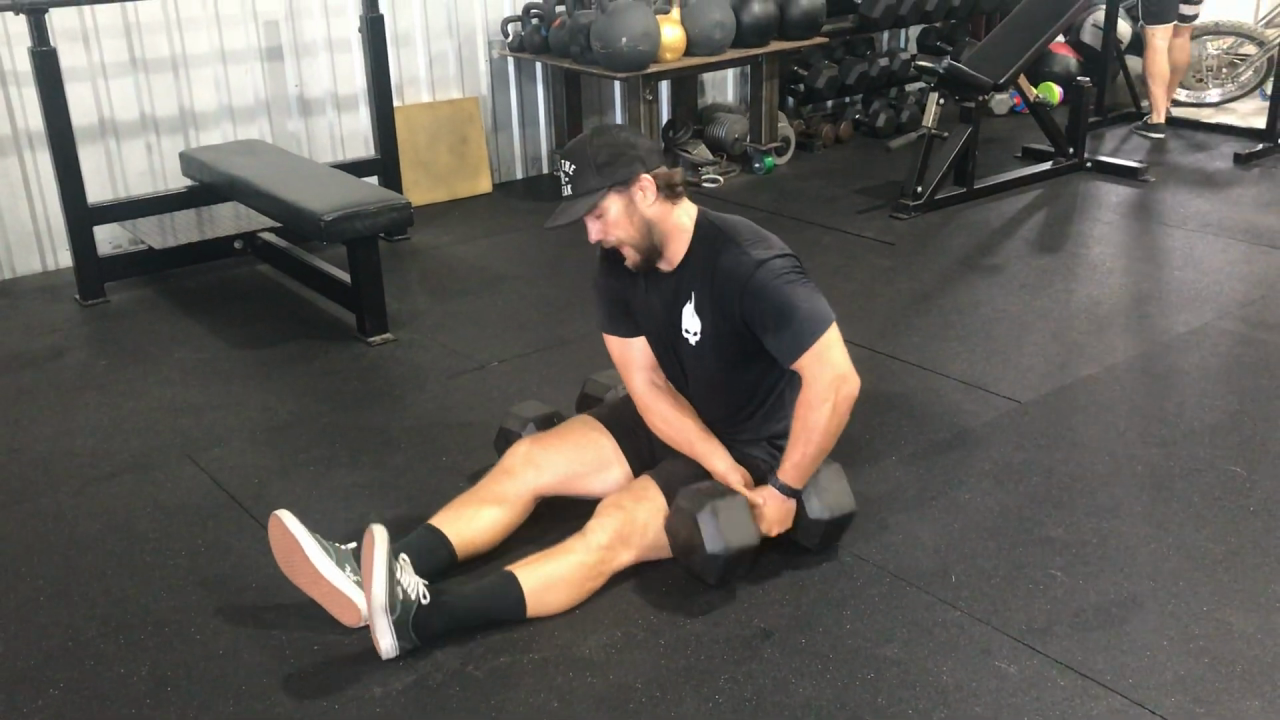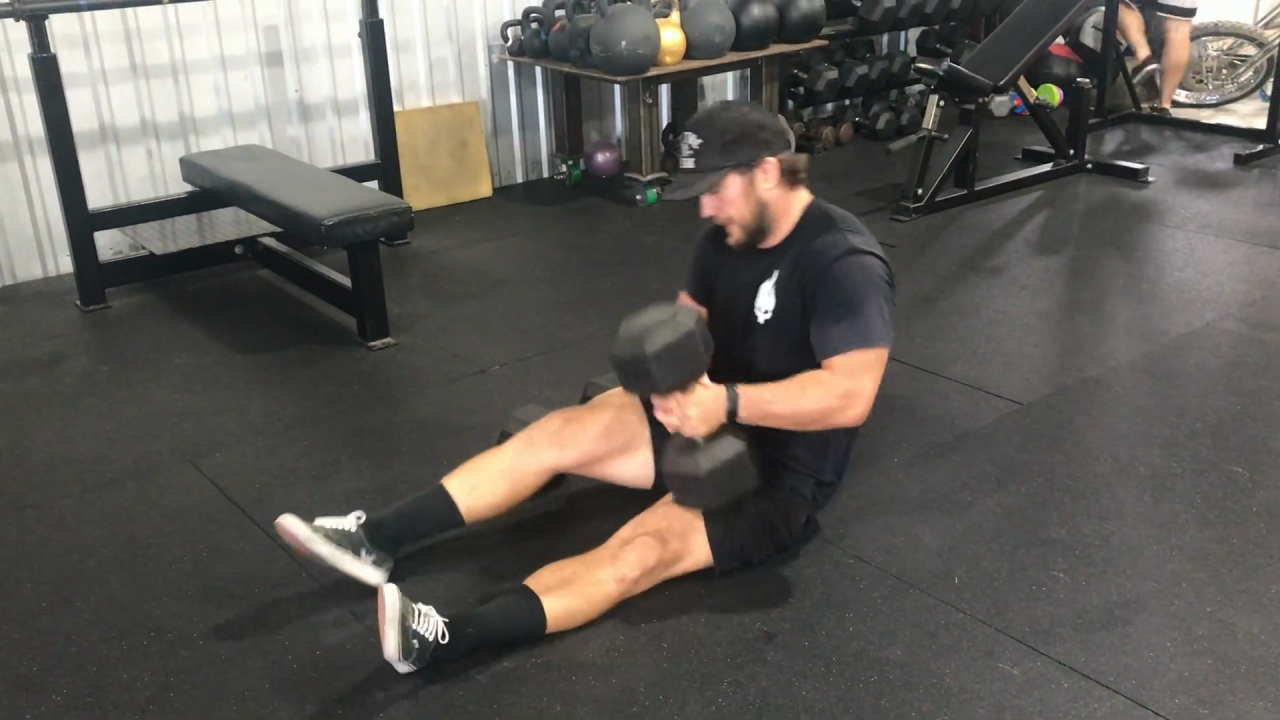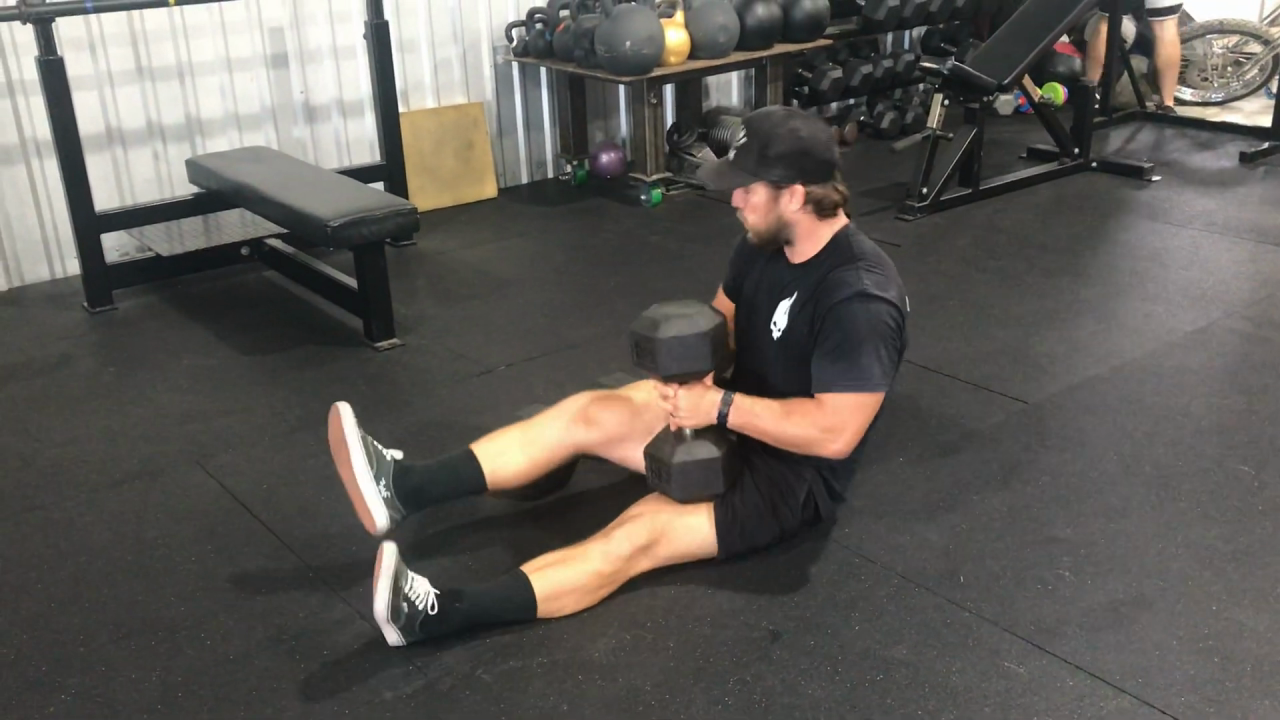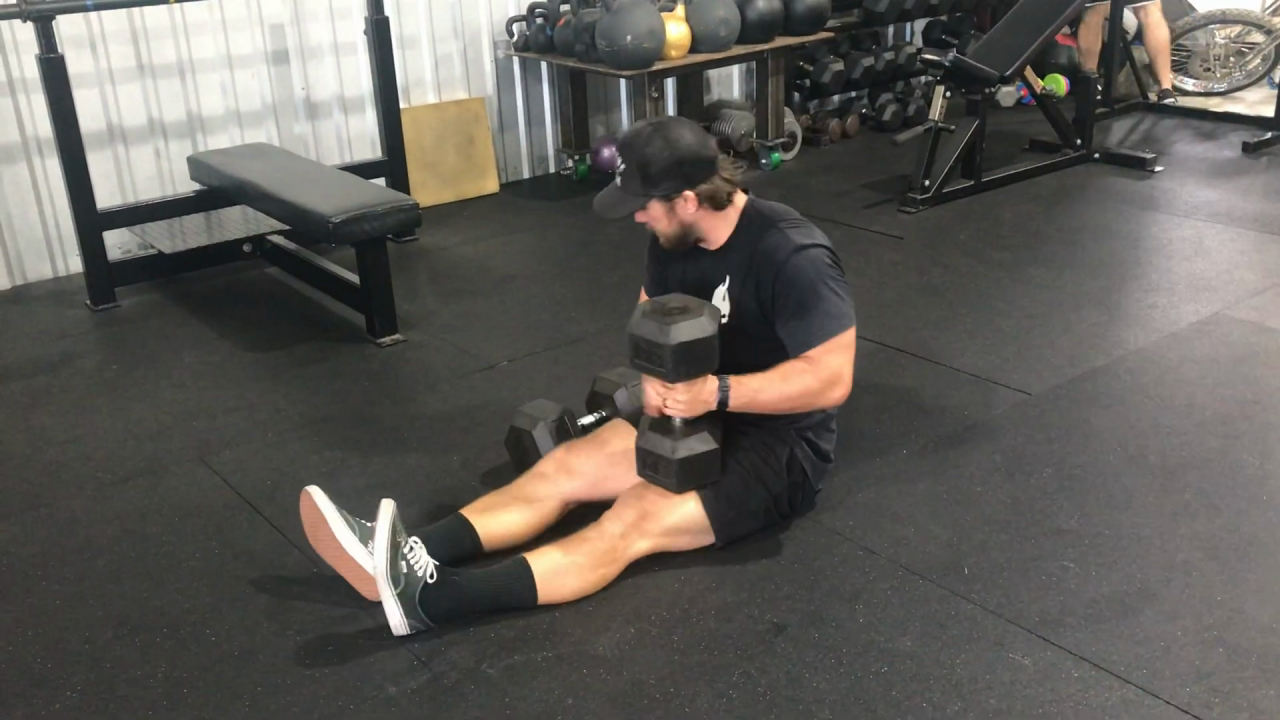
dt=0.5s
person 1, frame 1
left shoulder: (751, 266)
right shoulder: (620, 266)
left elbow: (835, 381)
right elbow: (650, 389)
left wrist: (783, 490)
right wrist: (724, 472)
left hip: (751, 446)
right hip: (674, 423)
left knee: (618, 526)
right knee: (529, 458)
left ankle: (419, 615)
right ankle: (373, 578)
person 1, frame 2
left shoulder: (845, 263)
right shoulder: (731, 235)
left elbow: (848, 399)
left wrist: (725, 401)
right wrist: (687, 387)
left hip: (785, 473)
right hip: (718, 427)
left knee: (642, 549)
right knee: (558, 433)
left ankle: (441, 638)
right ankle: (375, 540)
person 1, frame 3
left shoulder: (860, 298)
right shoulder: (767, 242)
left elbow: (835, 433)
right elbow: (725, 317)
left wrist: (721, 407)
right wrist: (701, 375)
left hip: (794, 473)
right hip: (740, 415)
left knee: (637, 535)
right knee: (585, 413)
left ankle: (432, 613)
right ankle: (401, 489)
person 1, frame 4
left shoulder: (793, 256)
right shoulder: (677, 237)
left elbow: (831, 379)
left wrist: (718, 391)
right wrist: (660, 373)
left hip: (780, 445)
right hip: (701, 413)
left knee: (637, 519)
right knee: (564, 467)
left ankle: (431, 598)
right ankle: (408, 560)
